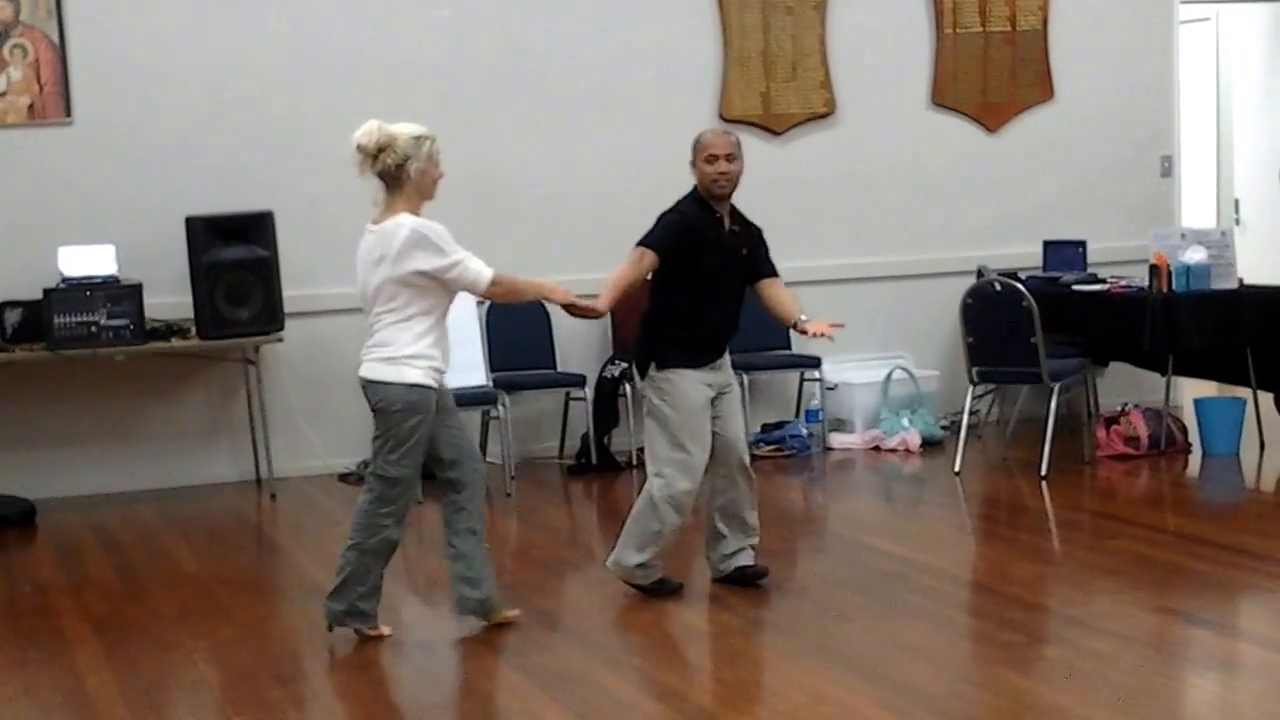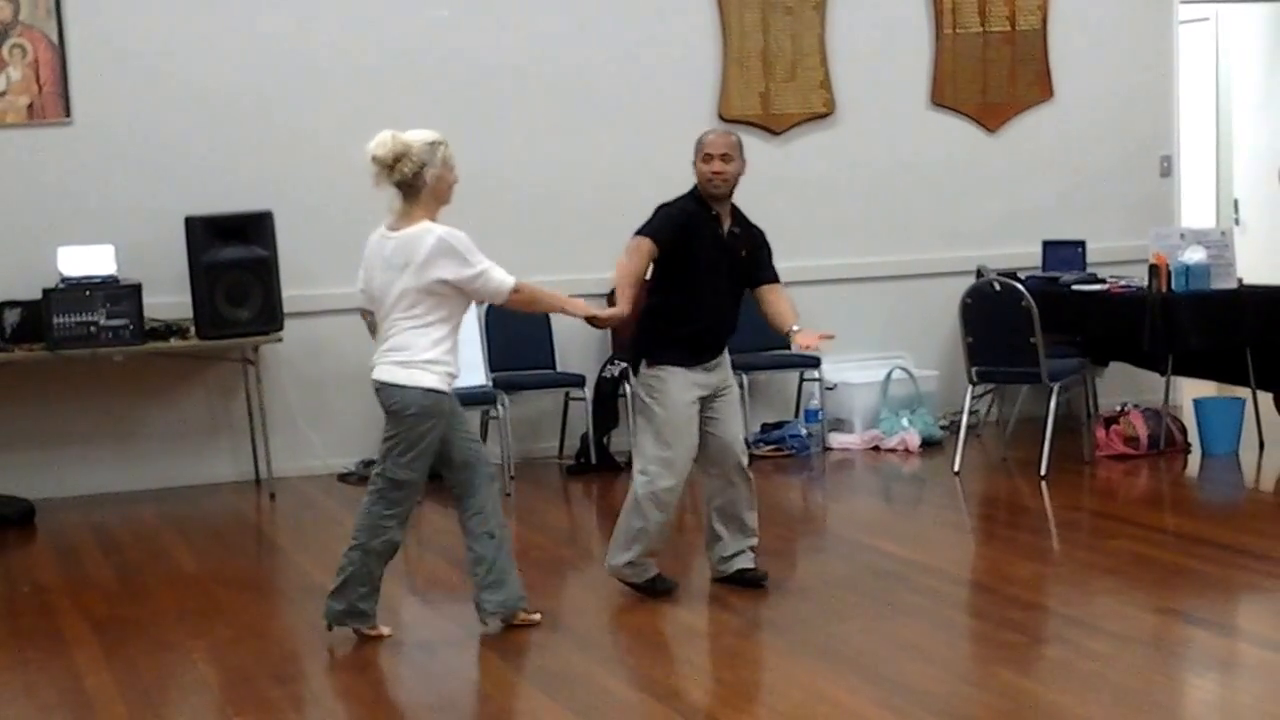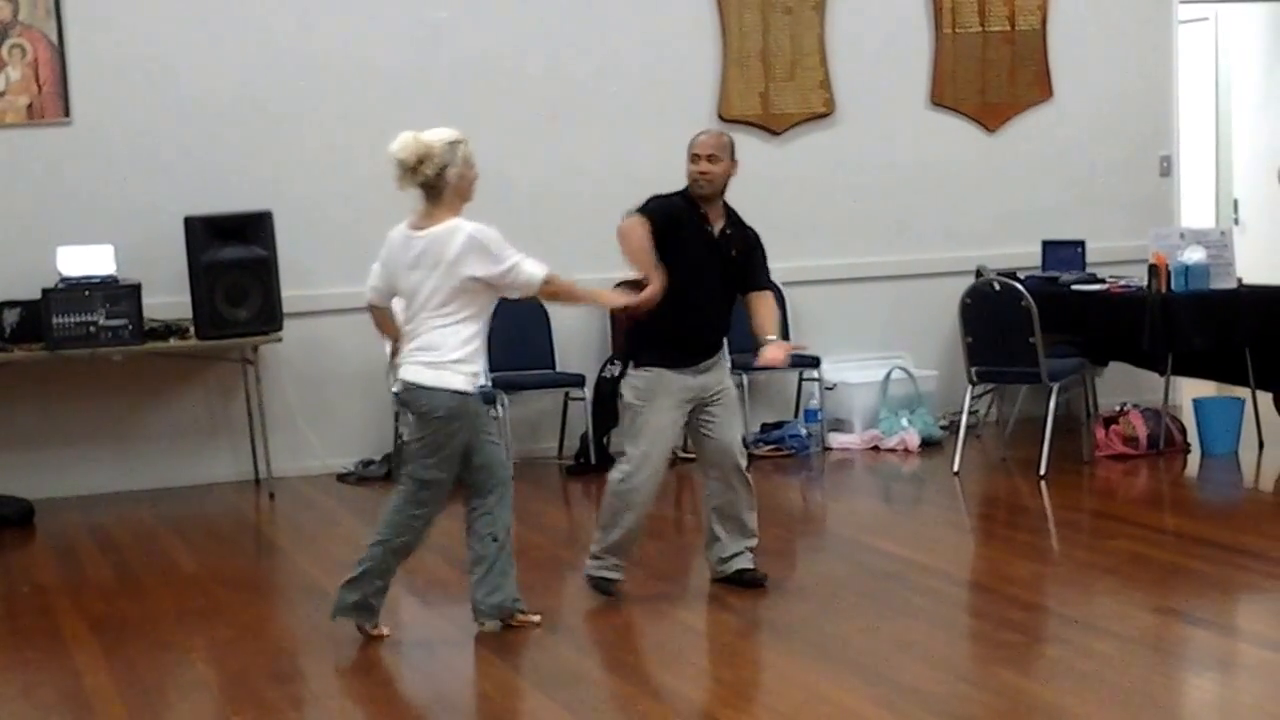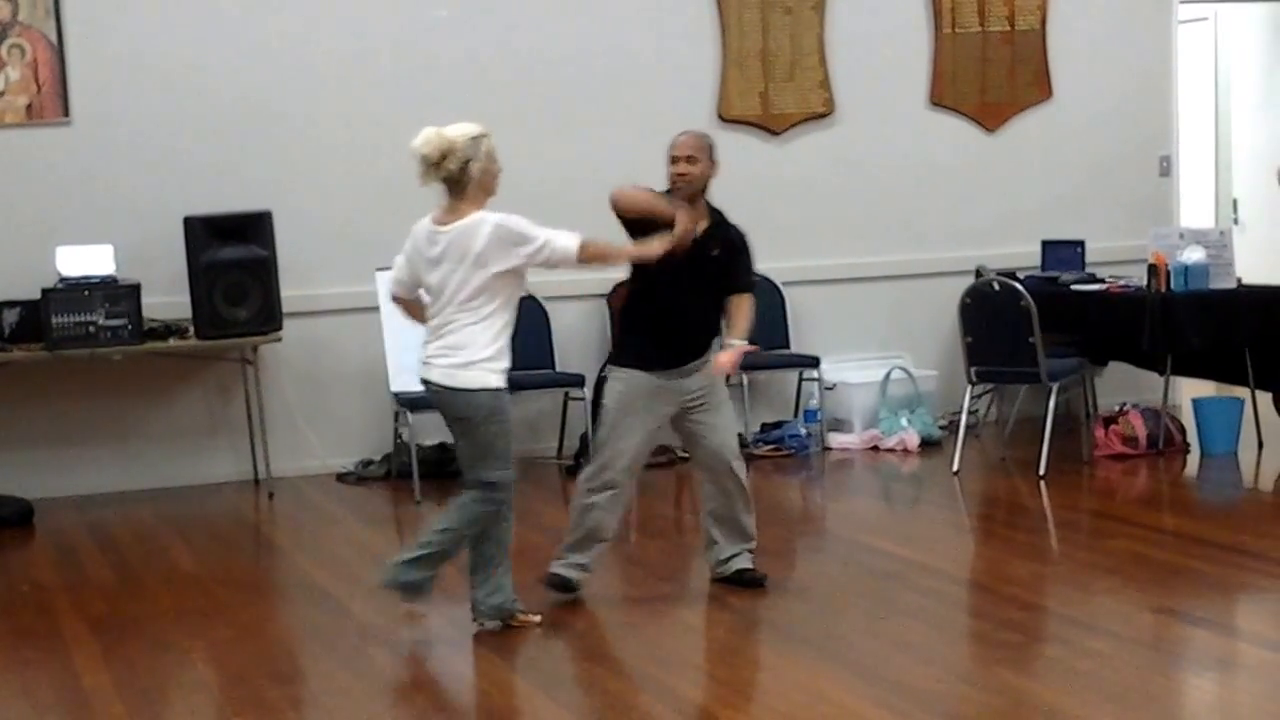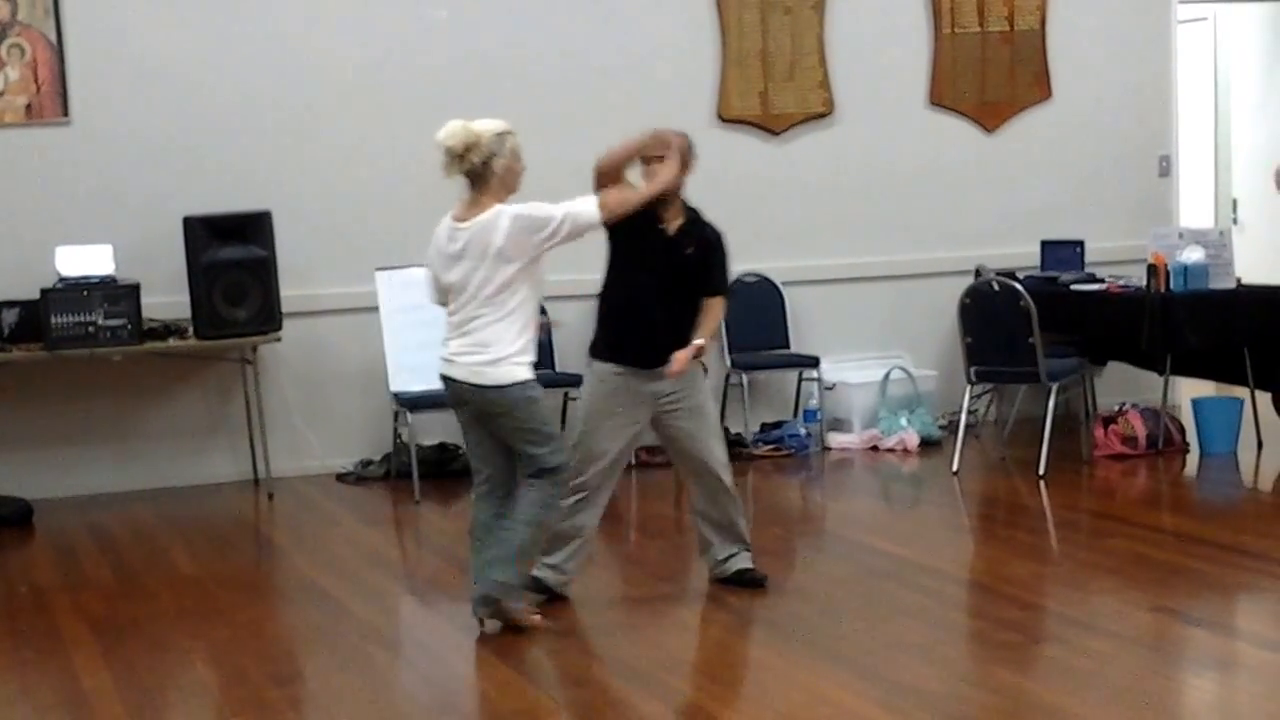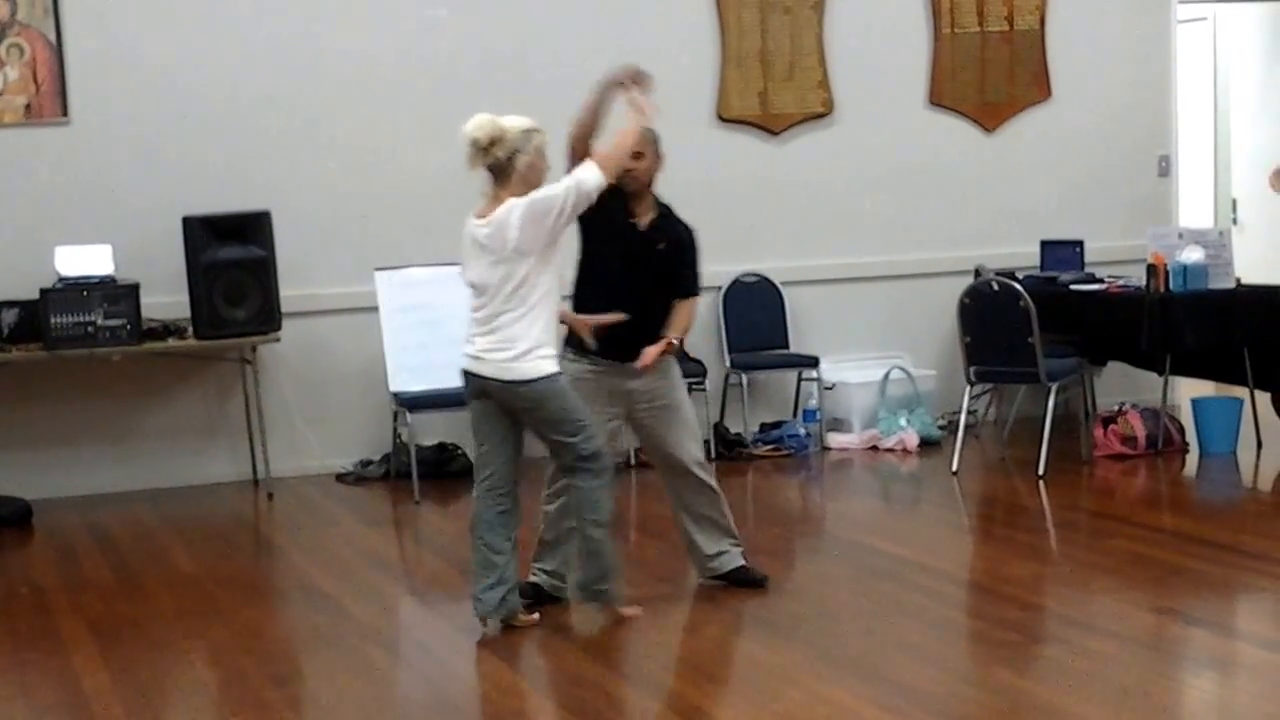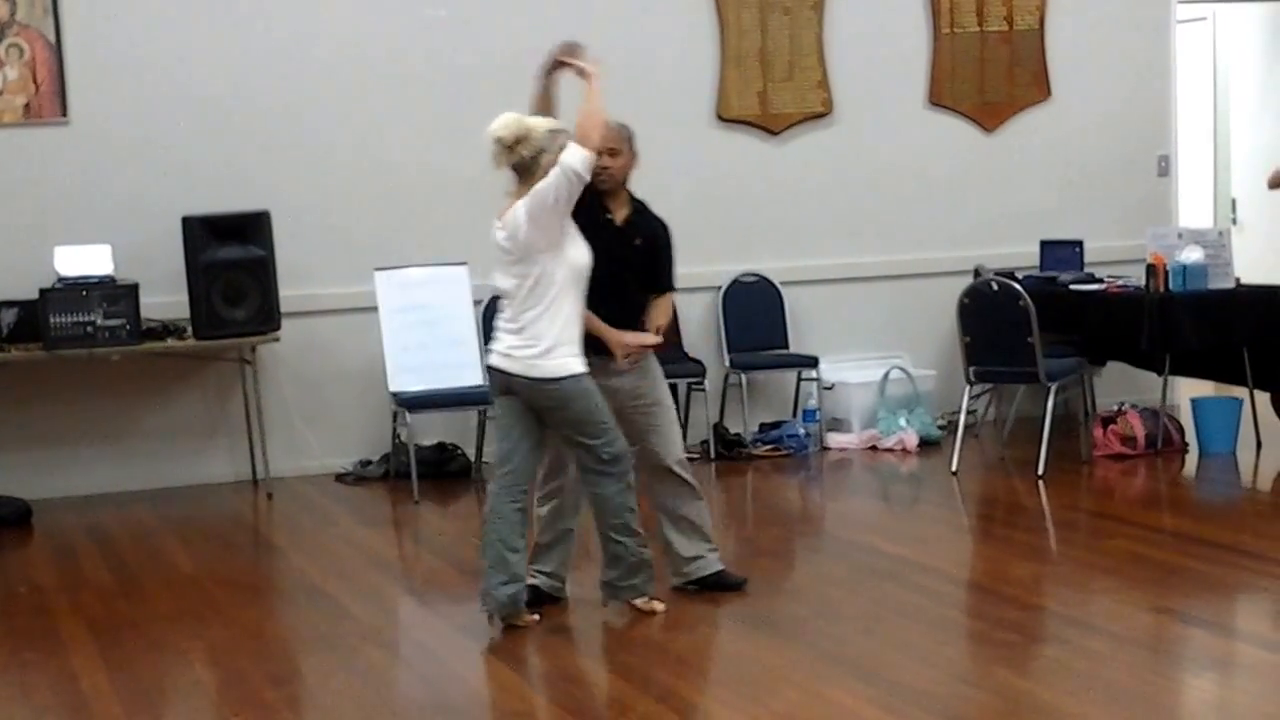
dt=0.1s
person 1, frame 1
left shoulder: (377, 233)
right shoulder: (418, 233)
right elbow: (489, 285)
right wrist: (547, 290)
left hip: (415, 379)
right hip: (403, 383)
left knee: (464, 473)
right knee: (389, 495)
left ankle: (476, 594)
right ankle: (351, 607)
person 1, frame 2
left shoulder: (380, 240)
right shoulder: (443, 242)
left elbow: (370, 309)
right elbow: (508, 293)
right wrist: (567, 305)
left hip: (426, 384)
right hip: (417, 388)
left knee: (476, 478)
right knee: (392, 497)
left ankle: (500, 599)
right ankle: (350, 606)
person 1, frame 3
left shoulder: (400, 238)
right shoulder: (471, 238)
left elbow: (376, 303)
right elbow: (539, 282)
right wrist: (600, 297)
left hip: (445, 383)
right hip: (446, 387)
left knee: (491, 480)
right knee: (421, 496)
left ankle: (498, 600)
right ankle: (359, 599)
person 1, frame 4
left shoulder: (424, 231)
right shoulder: (500, 231)
left elbow: (402, 295)
right elbow: (574, 249)
right wrist: (638, 252)
left hip: (440, 376)
right hip: (475, 383)
left knee: (489, 482)
right knee: (489, 488)
left ankle: (494, 600)
right ankle: (410, 573)
person 1, frame 5
left shoulder: (448, 229)
right shoulder: (519, 222)
right elbow: (600, 208)
right wrist: (659, 183)
left hip: (459, 373)
right hip: (501, 378)
left knee: (494, 482)
right knee: (548, 471)
left ankle: (495, 596)
right ankle: (500, 583)
person 1, frame 6
left shoulder: (478, 225)
right shoulder: (534, 213)
right elbow: (604, 165)
left wrist: (567, 317)
right wrist: (639, 114)
left hip: (482, 369)
right hip: (526, 373)
left knee: (494, 483)
right knee: (588, 460)
left ankle: (496, 600)
right ankle: (599, 582)
person 1, frame 7
left shoulder: (511, 222)
right shoulder: (541, 211)
right elbow: (591, 142)
right wrist: (592, 81)
left hip: (509, 368)
right hip: (553, 373)
left knee: (511, 480)
right knee: (610, 464)
left ankle: (504, 597)
right ankle: (629, 583)
person 2, frame 1
left shoulder: (747, 231)
right shoulder: (682, 219)
left elbow: (768, 285)
right elbow: (642, 260)
left wrist: (801, 321)
right wrist: (605, 302)
left hip: (717, 362)
right hip: (673, 364)
left knee: (734, 462)
right knee: (679, 472)
left ankle: (733, 557)
right ankle: (635, 562)
person 2, frame 2
left shoulder: (748, 232)
right shoulder: (679, 215)
left elbow: (768, 289)
right elbow: (638, 250)
left wrist: (795, 329)
right wrist: (623, 302)
left hip: (715, 362)
right hip: (666, 363)
left knee: (730, 464)
right knee: (665, 469)
left ankle: (733, 558)
right ankle: (632, 563)
person 2, frame 3
left shoulder: (744, 236)
right shoulder: (668, 211)
left elbow: (759, 294)
right elbow: (631, 226)
left wrist: (771, 338)
right wrist: (654, 276)
left hip: (711, 366)
right hip: (657, 367)
left knee: (729, 464)
right knee: (639, 469)
left ankle: (732, 557)
right ankle: (605, 562)
person 2, frame 4
left shoulder: (730, 237)
right shoulder: (648, 213)
left elbow: (740, 299)
right elbow: (621, 198)
left wrist: (735, 342)
right wrist: (671, 214)
left hip: (699, 372)
right hip: (638, 372)
left knee: (726, 467)
right knee: (610, 474)
left ankle: (732, 557)
right ankle: (570, 565)
person 2, frame 5
left shoulder: (705, 236)
right shoulder: (627, 213)
left elbow: (712, 303)
right elbow: (604, 173)
left wrist: (695, 346)
right wrist: (641, 144)
left hip: (677, 373)
right hip: (616, 371)
left knee: (711, 468)
right knee: (588, 475)
left ankle: (731, 558)
right ankle: (552, 569)
person 2, frame 6
left shoulder: (677, 233)
right shoulder: (596, 207)
left elbow: (685, 302)
right elbow: (577, 151)
left wrist: (666, 343)
right wrist: (604, 93)
left hip: (652, 368)
right hip: (590, 365)
left knee: (689, 465)
right knee: (571, 473)
left ankle: (723, 559)
right ankle: (549, 576)
person 2, frame 7
left shoulder: (652, 228)
right shoulder: (573, 204)
left elbow: (661, 296)
left wrist: (651, 335)
right wrist: (548, 78)
left hip: (635, 364)
left knee: (669, 464)
right knee: (560, 475)
left ankle: (698, 563)
right ankle: (546, 576)
